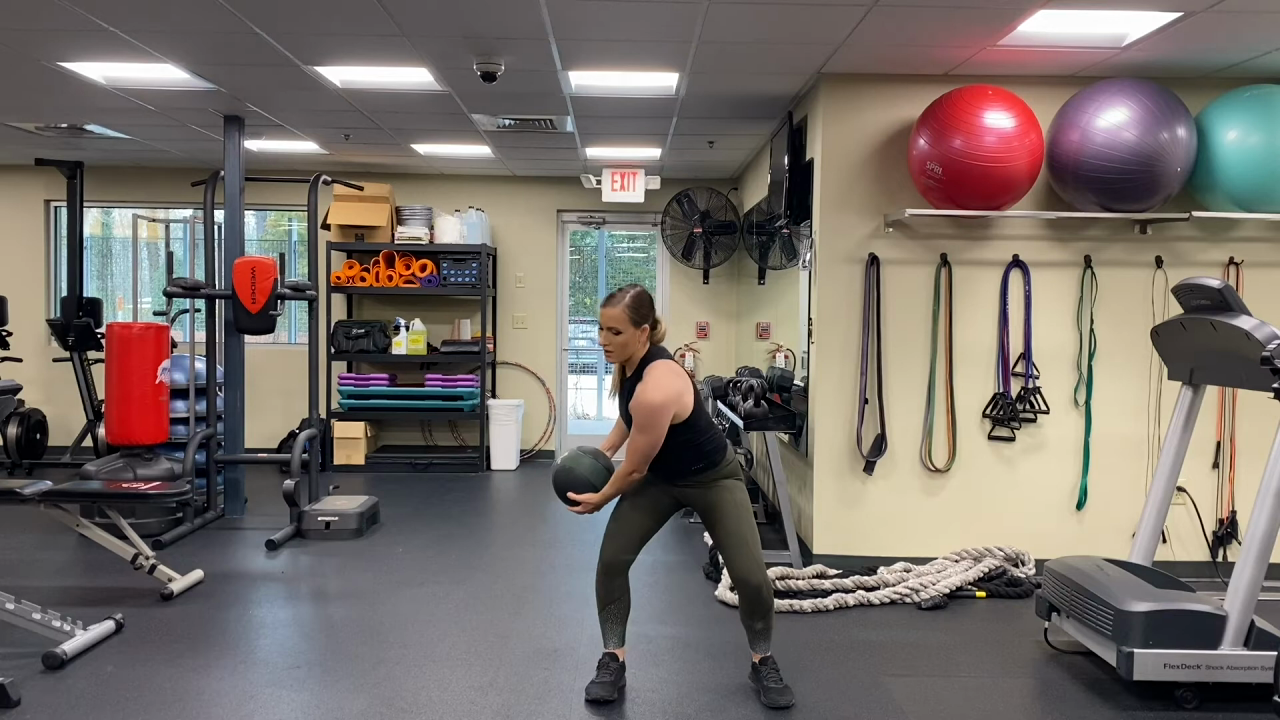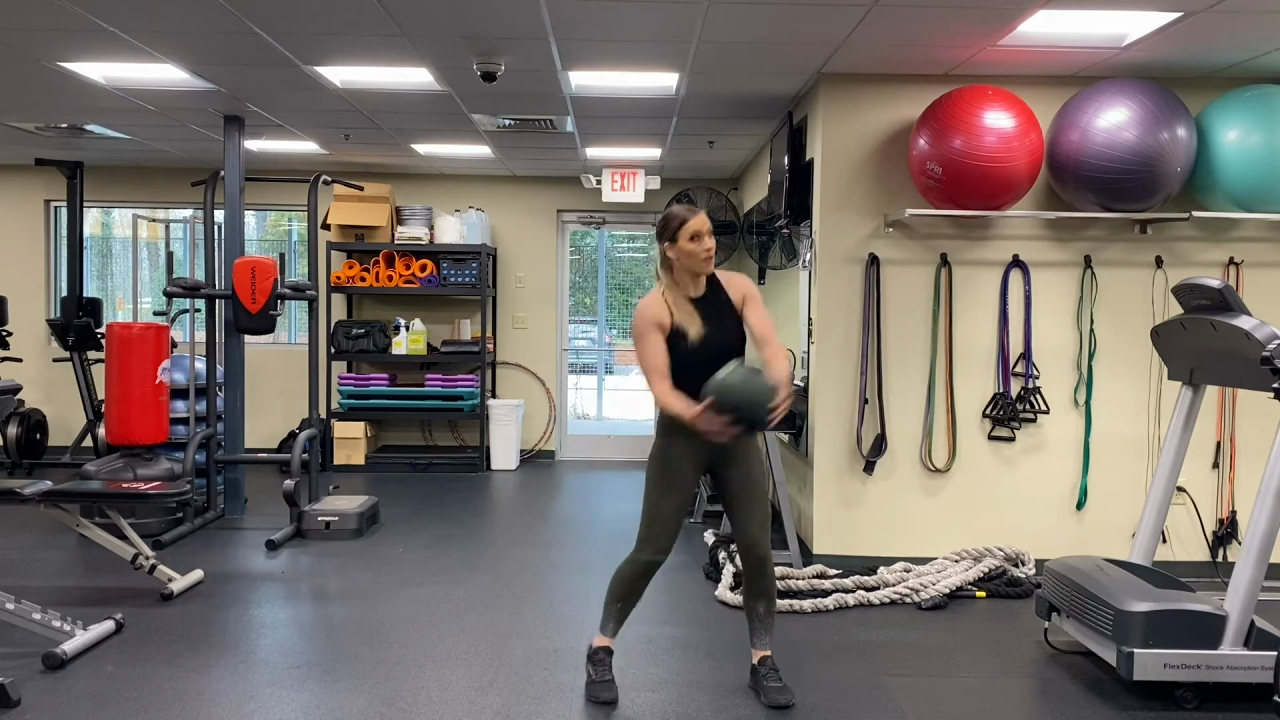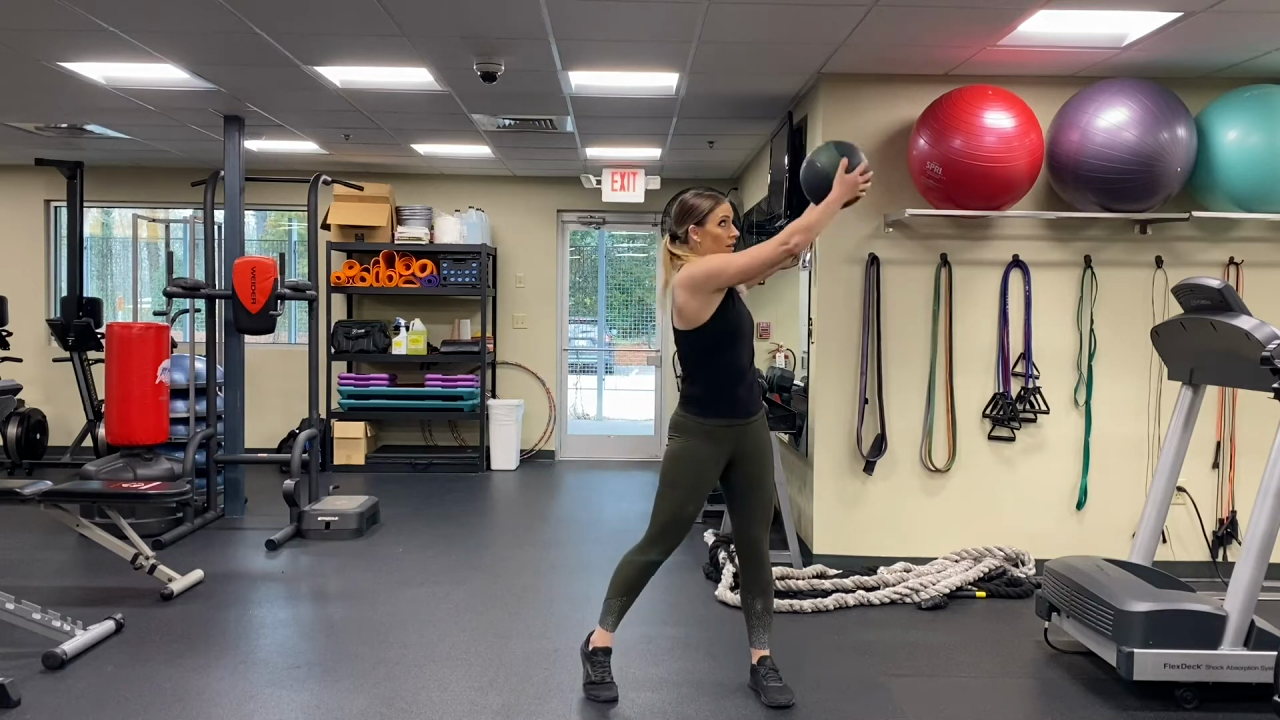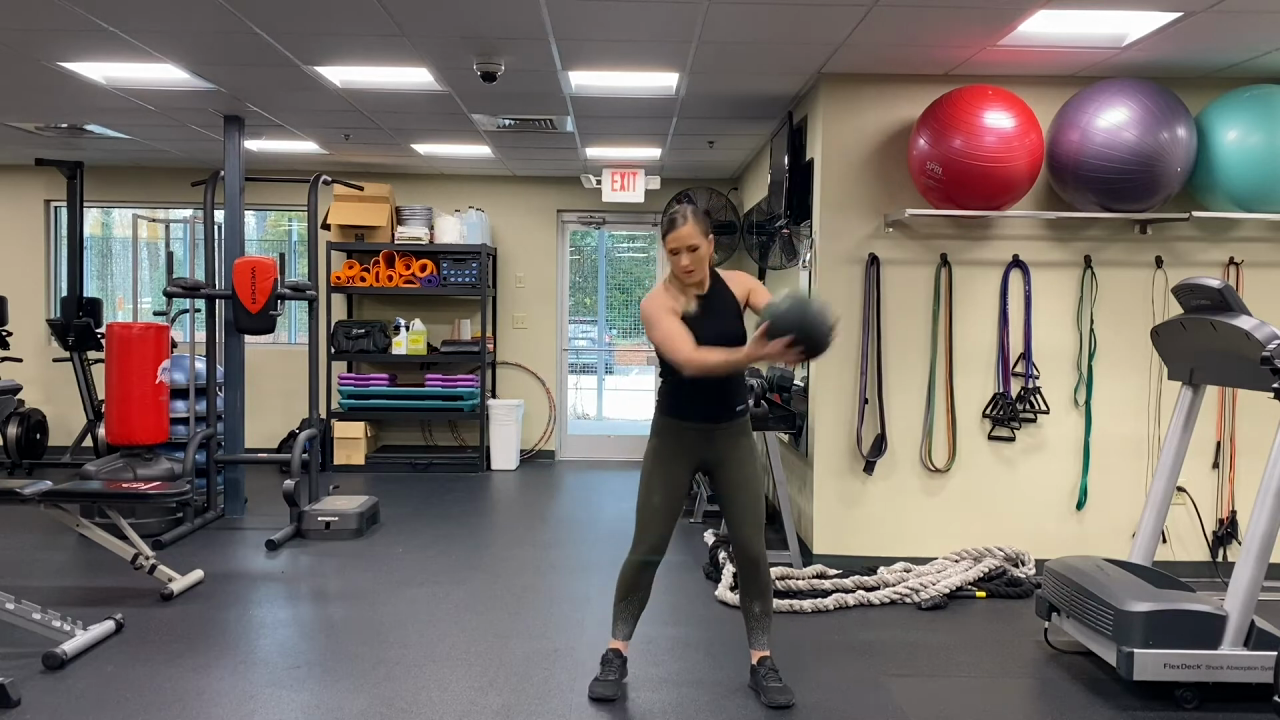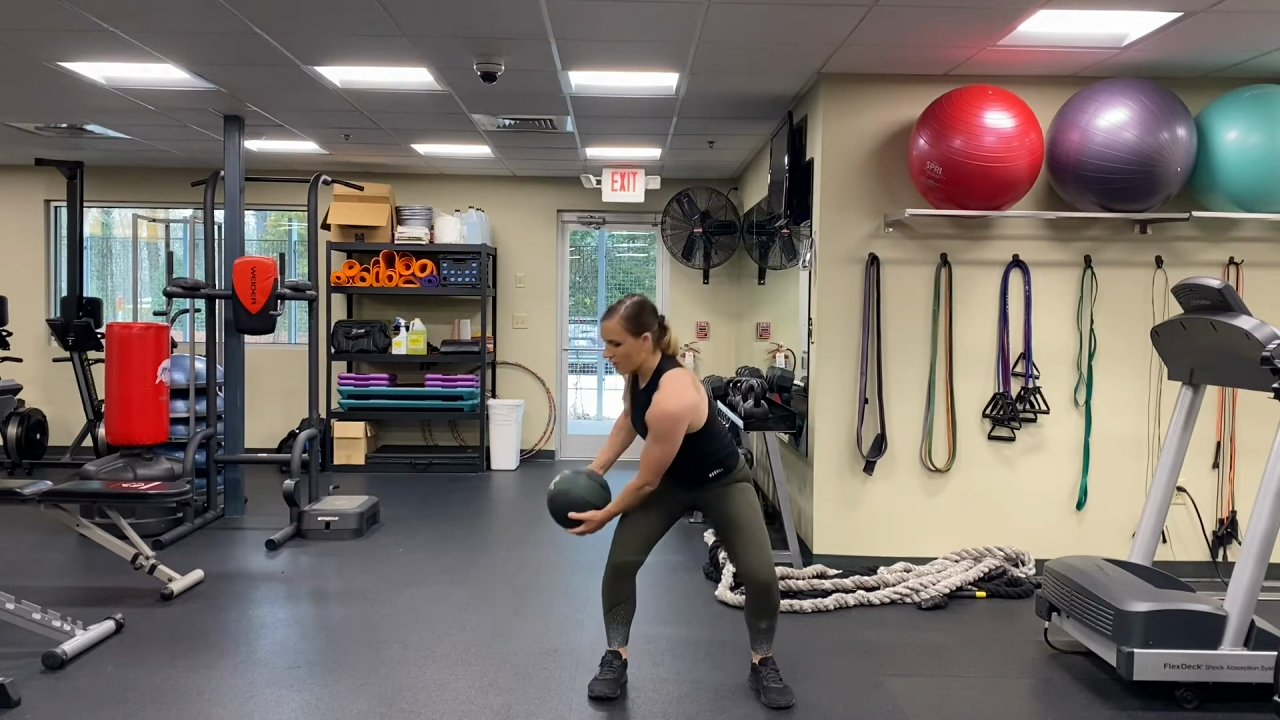
dt=0.4s
person 1, frame 1
left shoulder: (656, 389)
right shoulder: (628, 359)
left elbow: (635, 468)
left wrist: (599, 499)
right wrist: (602, 451)
left hip: (712, 478)
right hip: (660, 476)
left knee: (751, 578)
right knee: (612, 559)
left ankle: (763, 662)
right ankle: (614, 659)
person 1, frame 2
left shoulder: (736, 287)
right shoulder: (652, 309)
left elbow: (771, 344)
right elbow: (660, 387)
left wrist: (779, 385)
right wrist: (694, 414)
left hip: (738, 438)
right hip: (680, 438)
left knee: (757, 549)
right knee: (651, 552)
left ankle: (762, 659)
right ankle: (602, 648)
person 1, frame 3
left shoulder: (719, 274)
right shoulder: (697, 276)
left elbow: (782, 249)
right elbow: (786, 245)
left wrist: (833, 200)
right wrist: (837, 195)
left hip: (749, 428)
right hip: (701, 433)
left knee: (755, 546)
right knee: (659, 543)
left ankle: (761, 658)
right ankle: (598, 643)
person 1, frame 4
left shoulder: (737, 283)
right shoulder: (658, 303)
right elbow: (691, 361)
right wrist: (749, 354)
left hip: (732, 432)
right hip: (676, 435)
left knee: (752, 548)
right knee: (648, 550)
left ankle: (761, 660)
right ankle: (615, 652)
person 1, frame 5
left shoulder: (673, 398)
right shoulder: (634, 372)
left elbow: (646, 480)
right elbow: (629, 419)
left wrist: (603, 516)
right wrist: (592, 472)
left hip: (721, 482)
right hip: (668, 480)
left knee: (761, 576)
right knee: (621, 562)
left ankle: (762, 662)
right ankle: (616, 657)
